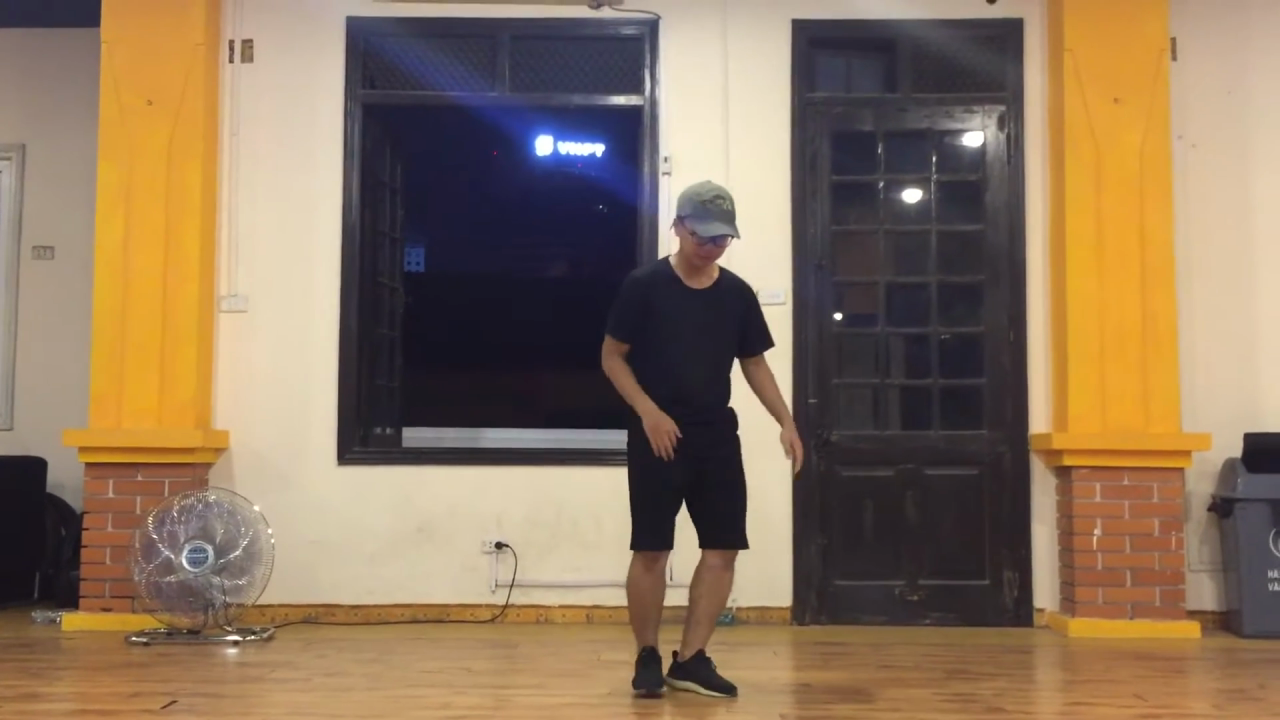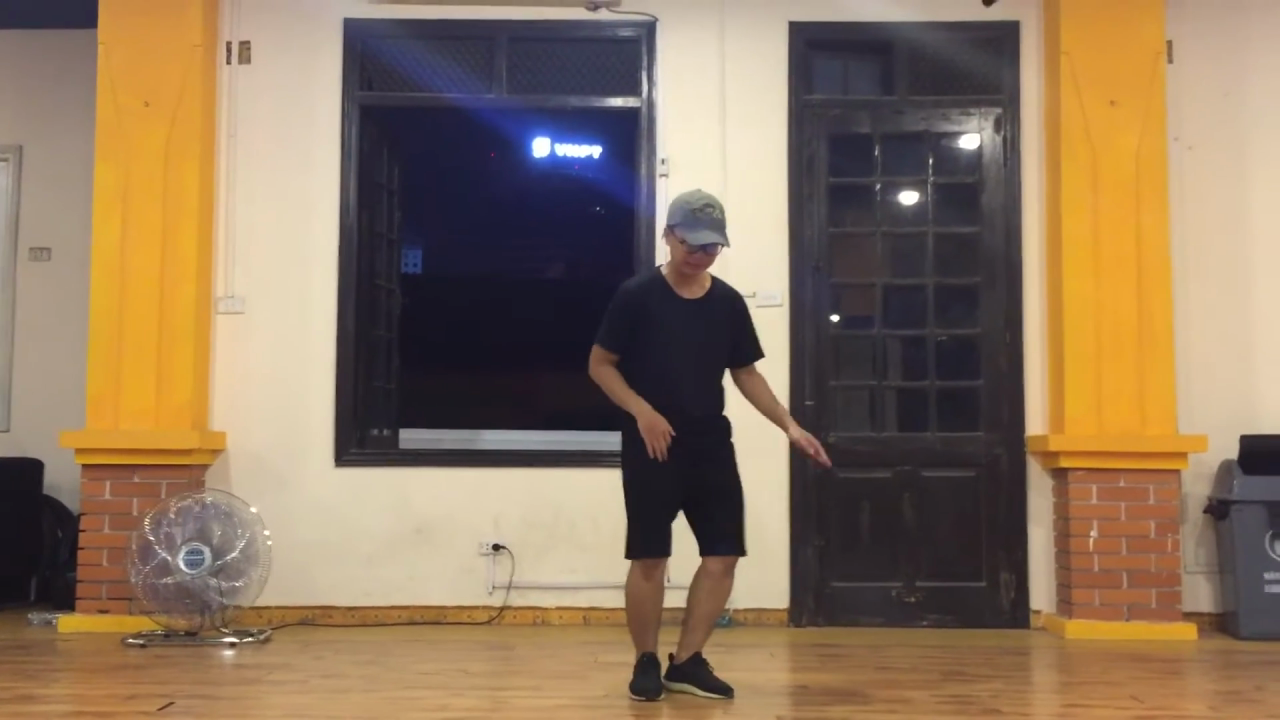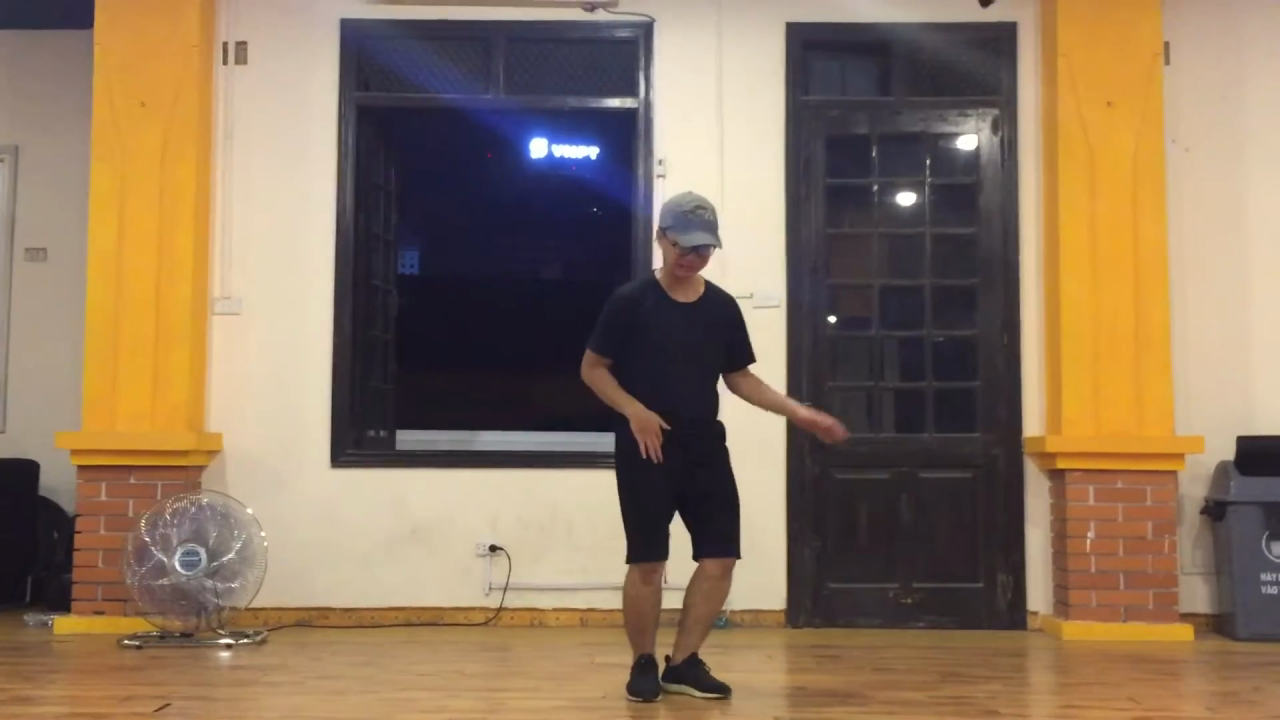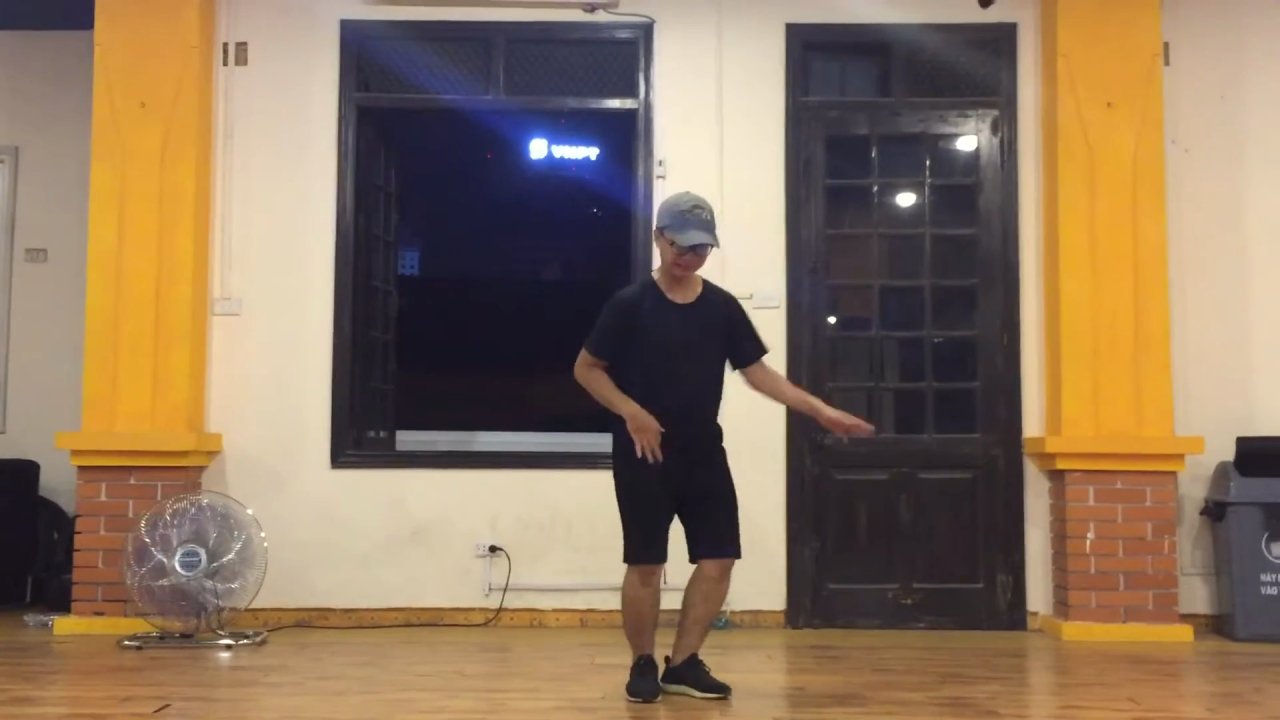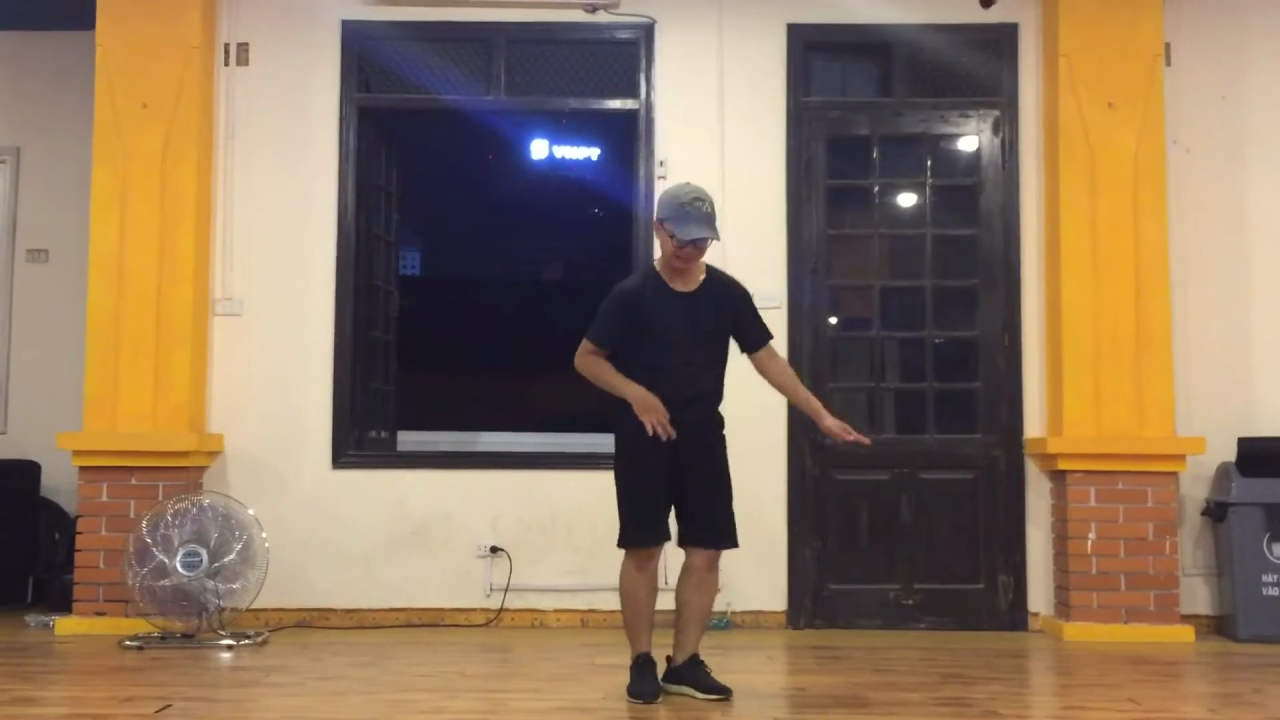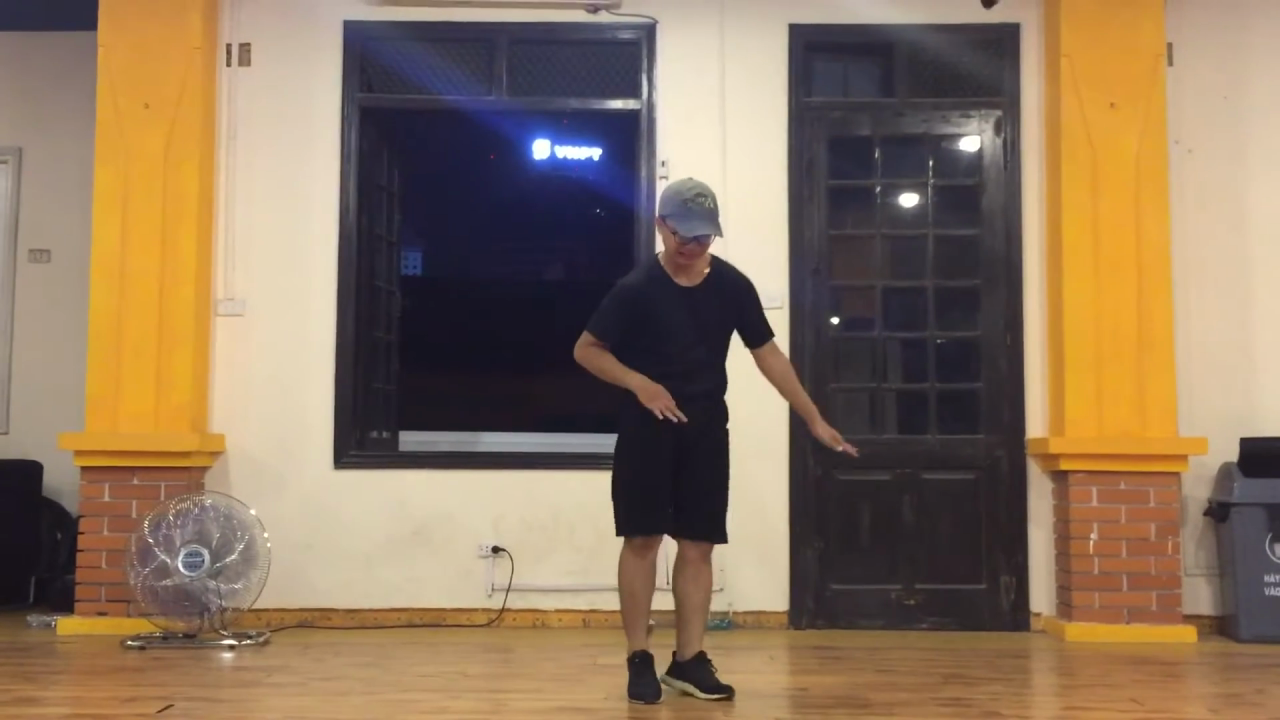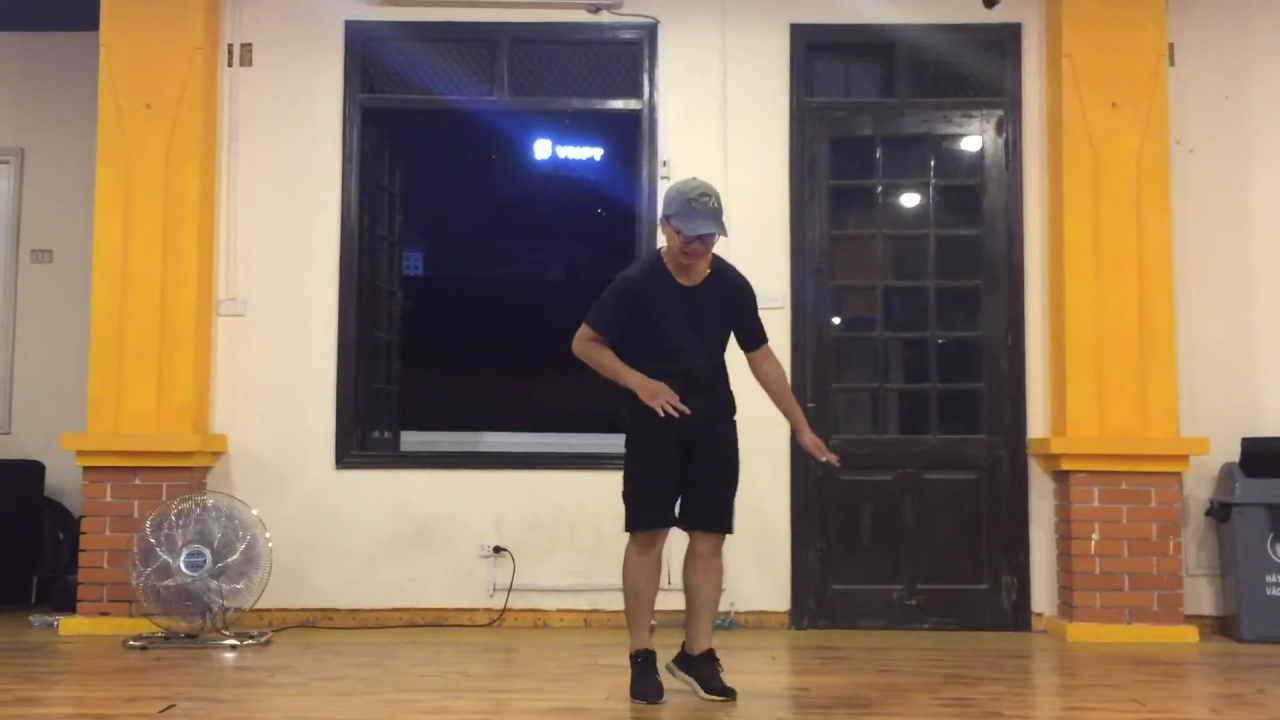
dt=0.1s
person 1, frame 1
left shoulder: (738, 295)
right shoulder: (644, 285)
left elbow: (755, 365)
right elbow: (614, 356)
left wrist: (789, 425)
right wrist: (649, 411)
left hip: (717, 435)
right hip: (658, 436)
left knee: (722, 549)
right knee: (650, 550)
left ankle: (690, 659)
right ankle: (647, 656)
person 1, frame 2
left shoulder: (729, 304)
right shoulder: (636, 296)
left elbow: (745, 374)
right elbow: (600, 364)
left wrist: (791, 426)
right wrist: (642, 413)
left hip: (711, 444)
right hip: (654, 443)
left knee: (722, 555)
right knee: (648, 558)
left ankle: (687, 661)
right ankle: (646, 661)
person 1, frame 3
left shoulder: (722, 308)
right shoulder: (631, 301)
left elbow: (740, 378)
right elbow: (592, 368)
left wrist: (799, 412)
right wrist: (634, 412)
left hip: (705, 448)
right hip: (645, 450)
left knee: (719, 559)
right knee: (646, 563)
left ankle: (683, 662)
right ankle: (642, 663)
person 1, frame 4
left shoulder: (723, 307)
right shoulder: (630, 304)
left elbow: (756, 371)
right elbow: (586, 369)
left wrist: (821, 409)
right wrist: (630, 412)
left hip: (702, 449)
right hip: (645, 451)
left knee: (718, 560)
right knee: (645, 565)
left ankle: (683, 662)
right ankle: (642, 664)
person 1, frame 5
left shoulder: (728, 293)
right shoulder: (633, 293)
left elbow: (765, 357)
right elbow: (586, 358)
left wrist: (822, 415)
right wrist: (634, 394)
left hip: (702, 435)
right hip: (645, 436)
left knee: (705, 550)
right knee: (642, 549)
left ankle: (685, 662)
right ankle: (642, 662)
person 1, frame 6
left shoulder: (732, 285)
right shoulder: (636, 288)
left elbow: (767, 353)
right elbow: (586, 350)
left wrist: (815, 421)
right wrist: (641, 384)
left hip: (706, 426)
right hip: (647, 425)
left knee: (697, 545)
right knee: (641, 539)
left ankle: (688, 659)
right ankle: (639, 659)
person 1, frame 7
left shoulder: (732, 284)
right shoulder: (637, 282)
left elbow: (761, 357)
right elbow: (585, 343)
left wrist: (802, 427)
right wrist: (640, 383)
left hip: (713, 420)
right hip: (654, 417)
left knee: (709, 534)
right knee: (647, 531)
left ankle: (697, 653)
right ankle: (643, 657)
